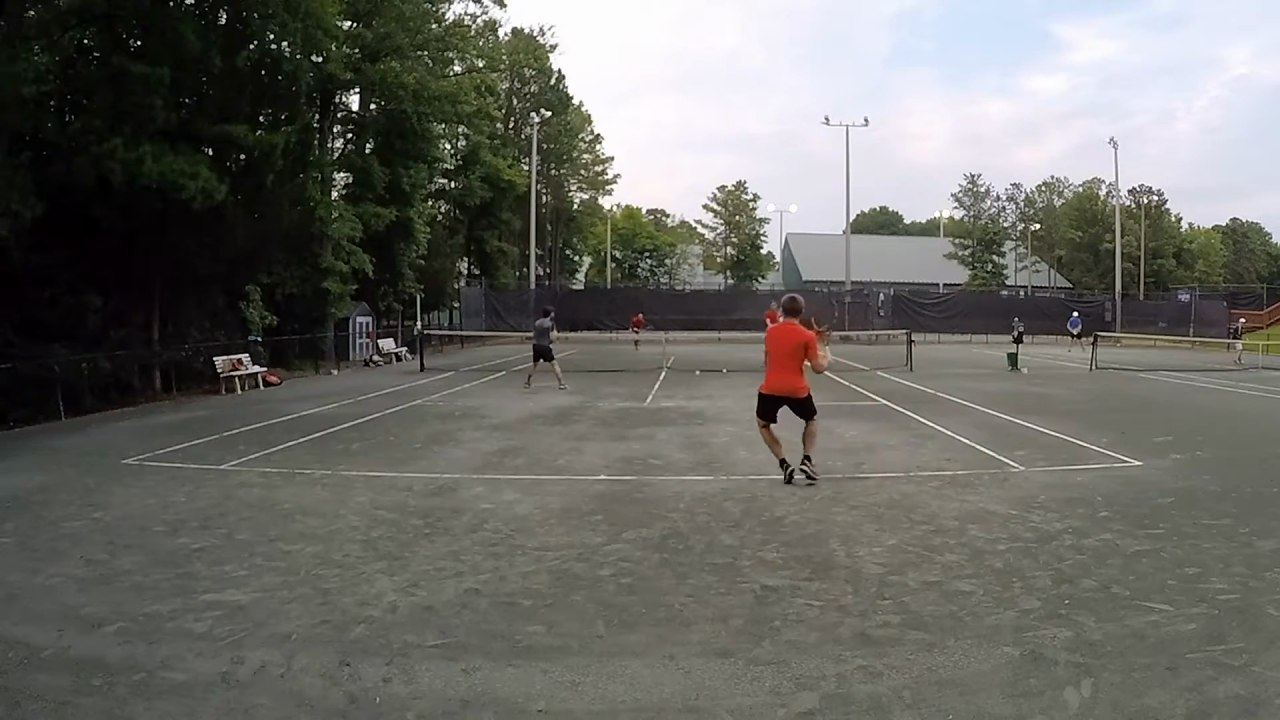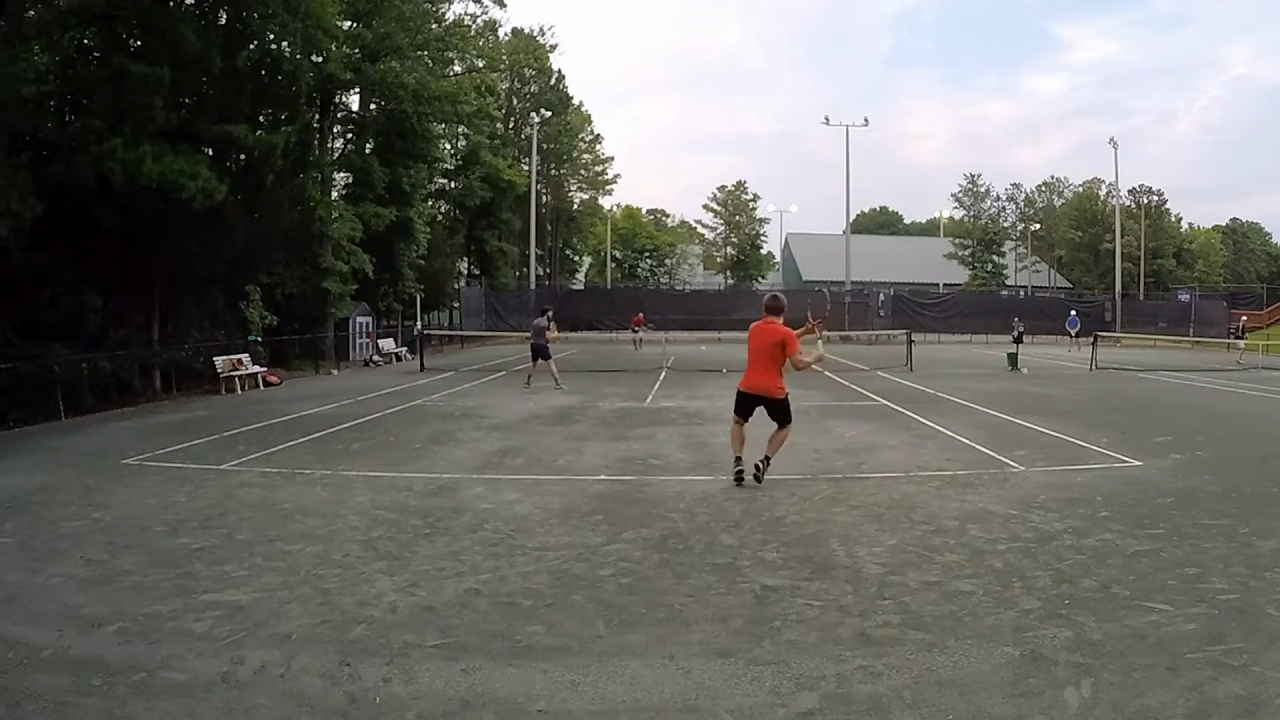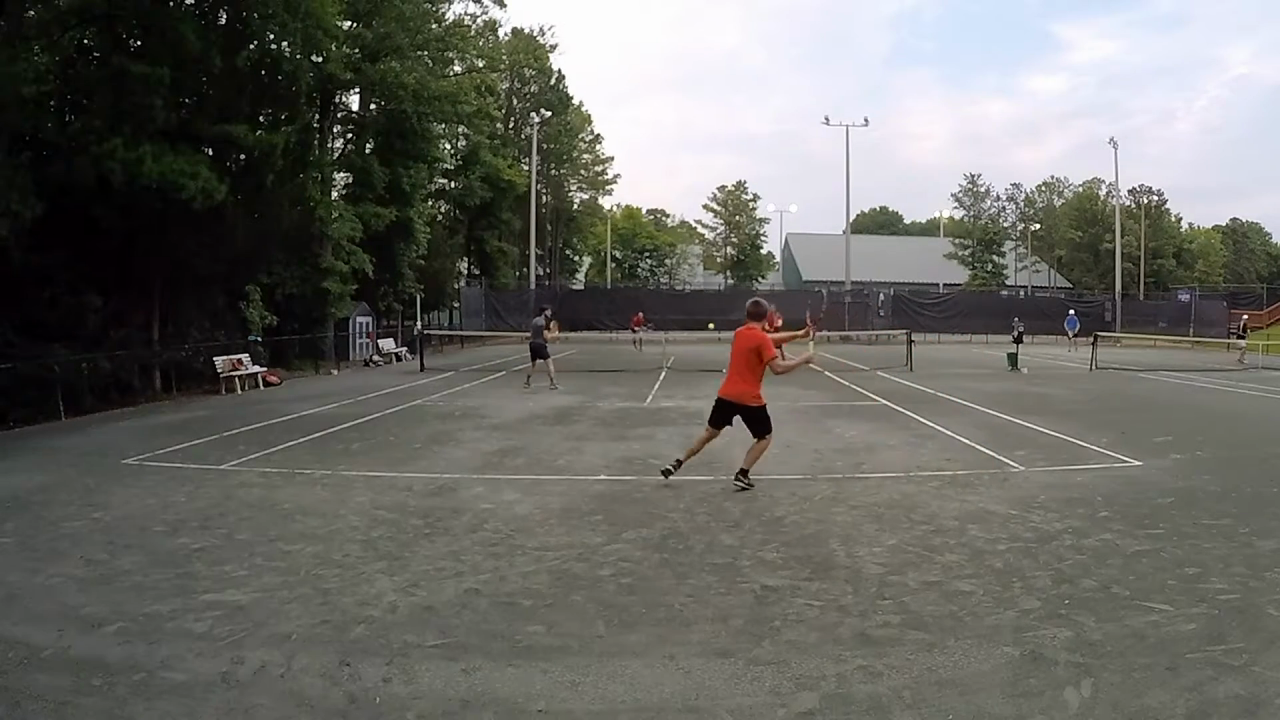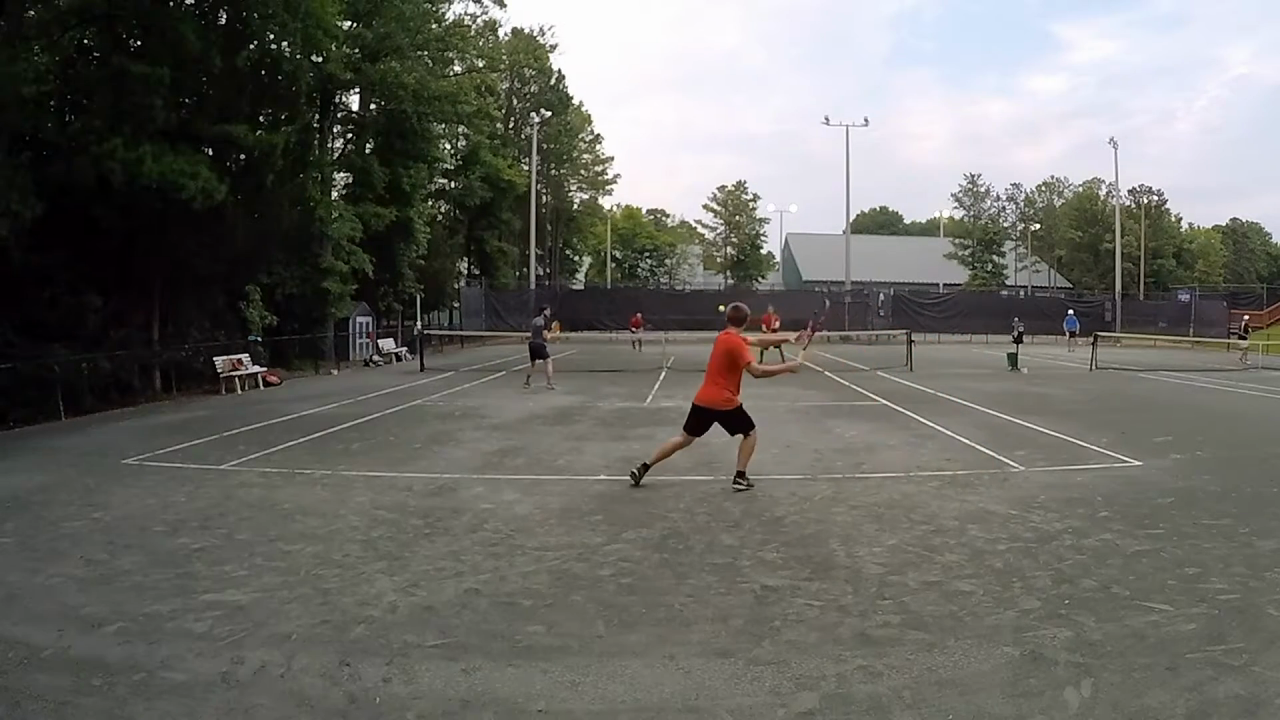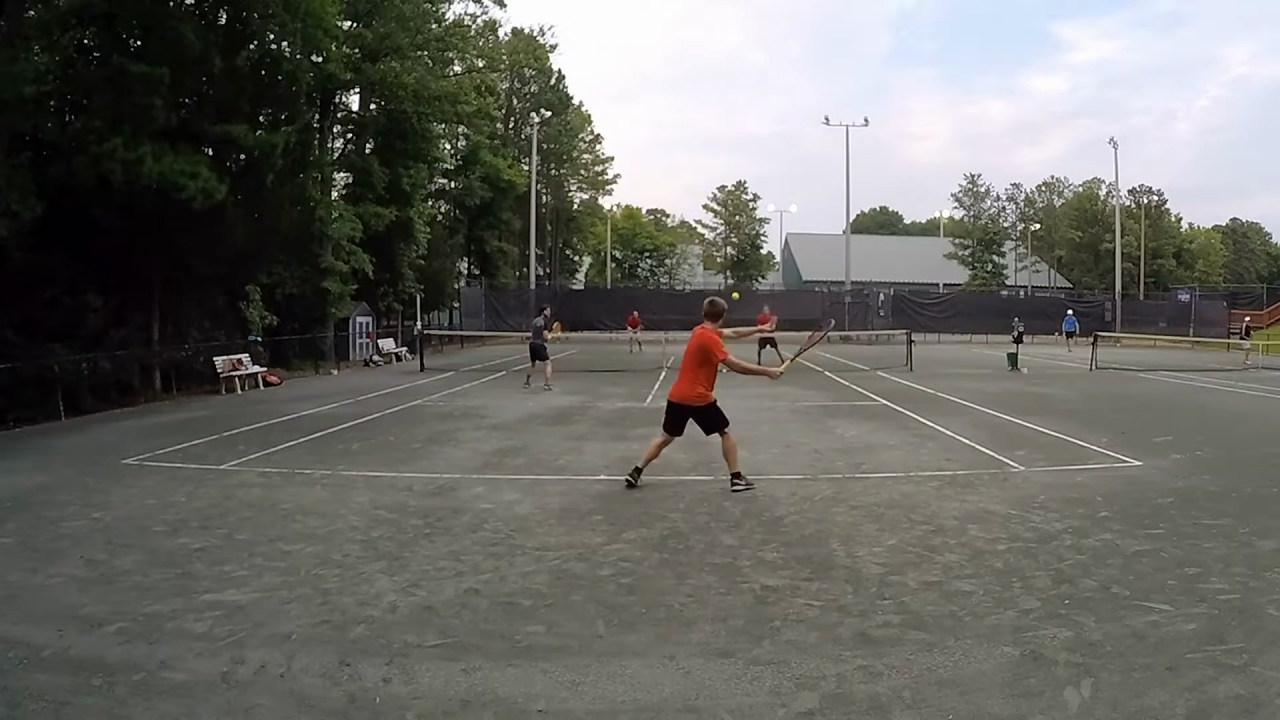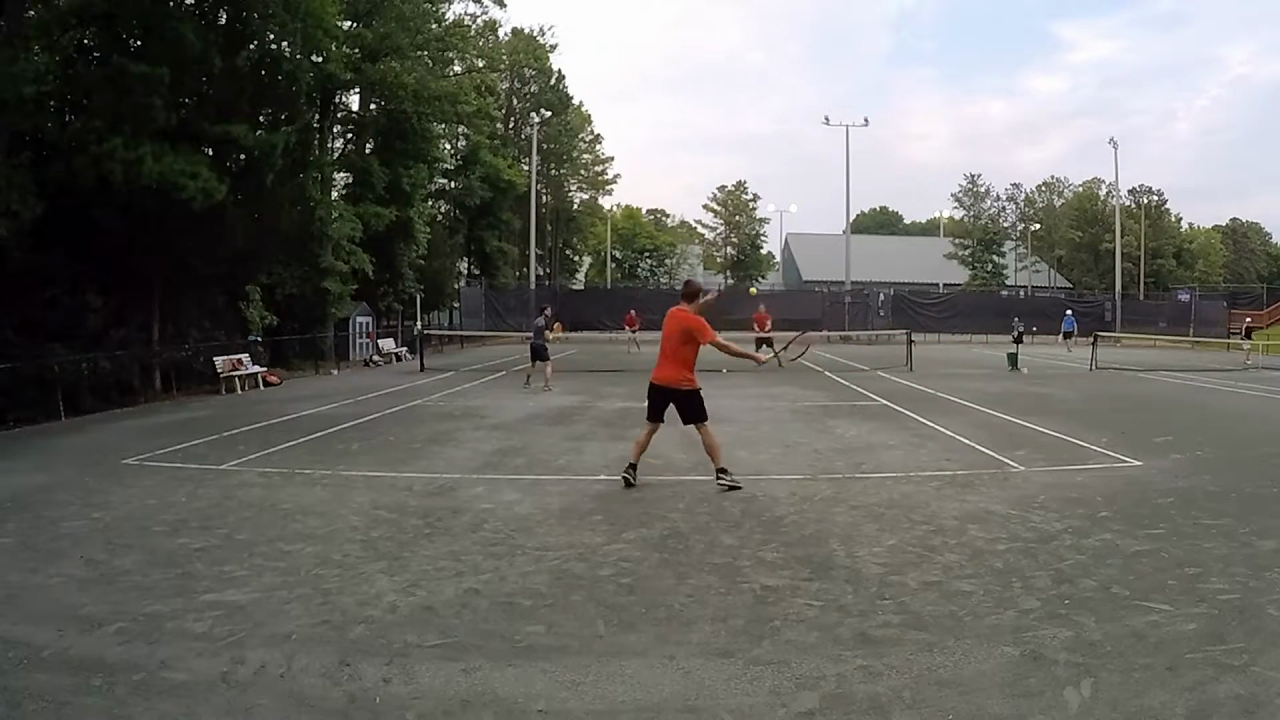
dt=0.1s
person 1, frame 1
left shoulder: (770, 331)
right shoulder: (808, 336)
right elbow: (819, 368)
right wrist: (825, 357)
left hip: (770, 389)
right hip: (797, 391)
left knee: (763, 425)
right knee: (811, 422)
left ankle: (785, 464)
right ankle: (807, 461)
person 1, frame 2
left shoulder: (753, 328)
right shoulder: (785, 333)
right elbow: (798, 364)
left wrist: (801, 332)
right wrist: (814, 357)
left hip: (747, 388)
right hip: (774, 391)
left knee: (738, 423)
right knee: (784, 427)
left ankle: (738, 463)
right ankle: (764, 462)
person 1, frame 3
left shoulder: (740, 333)
right shoulder: (762, 339)
right elbow: (778, 369)
left wrist: (799, 334)
right wrist: (803, 360)
left hip: (726, 395)
right hip: (749, 399)
left knee: (710, 433)
right knee: (765, 437)
left ankle: (677, 464)
right ankle: (742, 475)
person 1, frame 4
left shoulder: (724, 336)
right shoulder: (735, 344)
left elbow: (756, 340)
right elbow: (756, 371)
left wrist: (785, 338)
right wrist: (786, 367)
left hip: (702, 400)
right hip: (724, 404)
left knee: (684, 438)
right knee: (750, 435)
left ankle: (643, 468)
right ankle: (740, 477)
person 1, frame 5
left shoulder: (699, 331)
right shoulder: (710, 339)
left elbow: (731, 333)
right elbow: (734, 365)
left wrist: (759, 329)
right wrist: (766, 371)
left hip: (676, 396)
right hip: (699, 399)
left knee: (665, 437)
right knee: (726, 434)
left ankle: (635, 472)
right ankle: (736, 478)
person 1, frame 6
left shoulder: (672, 313)
right shoulder: (696, 322)
right elbow: (723, 346)
left wrist: (705, 300)
right wrist: (754, 356)
left hip: (658, 381)
right hip: (683, 384)
left knee: (651, 427)
right knee: (703, 428)
left ankle: (630, 469)
right ankle: (722, 473)
